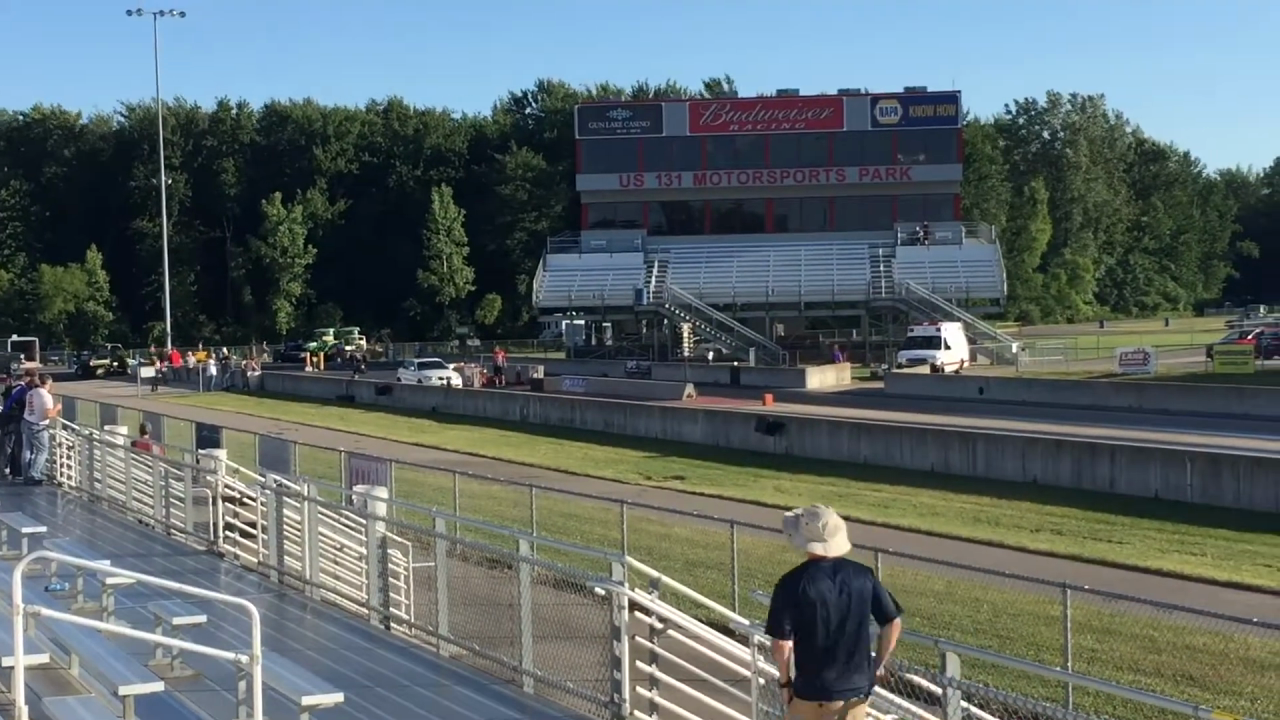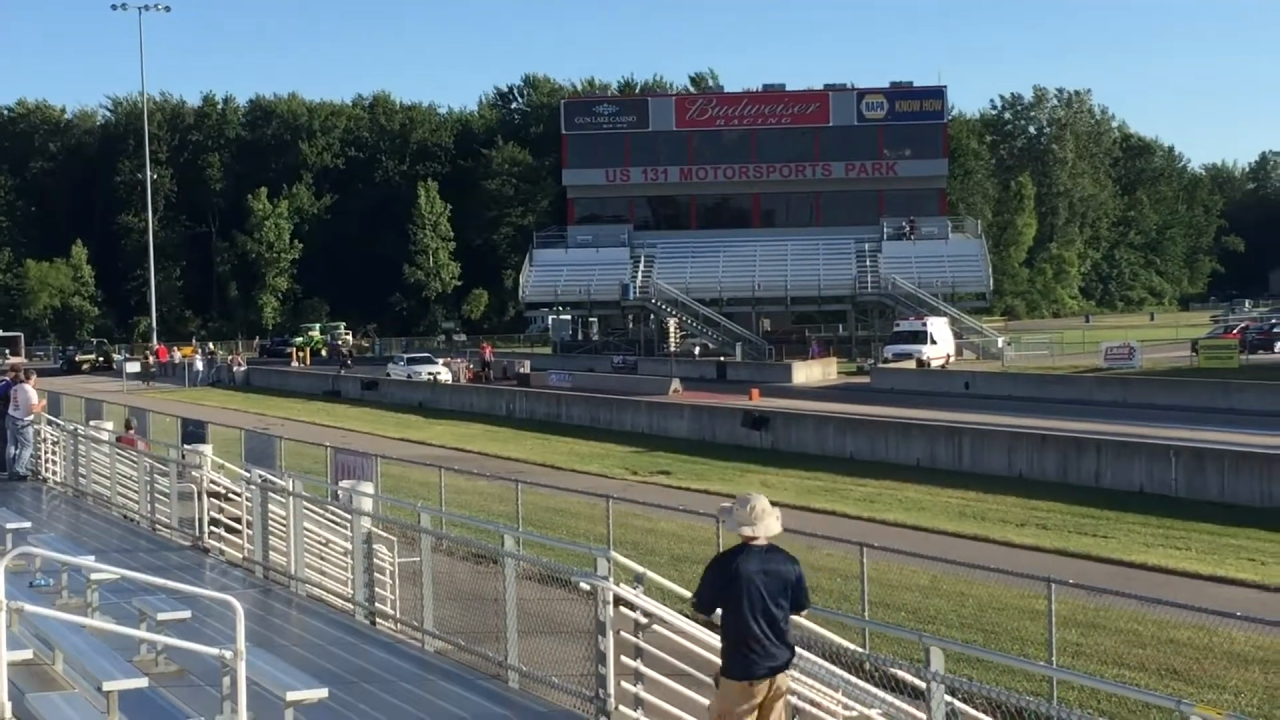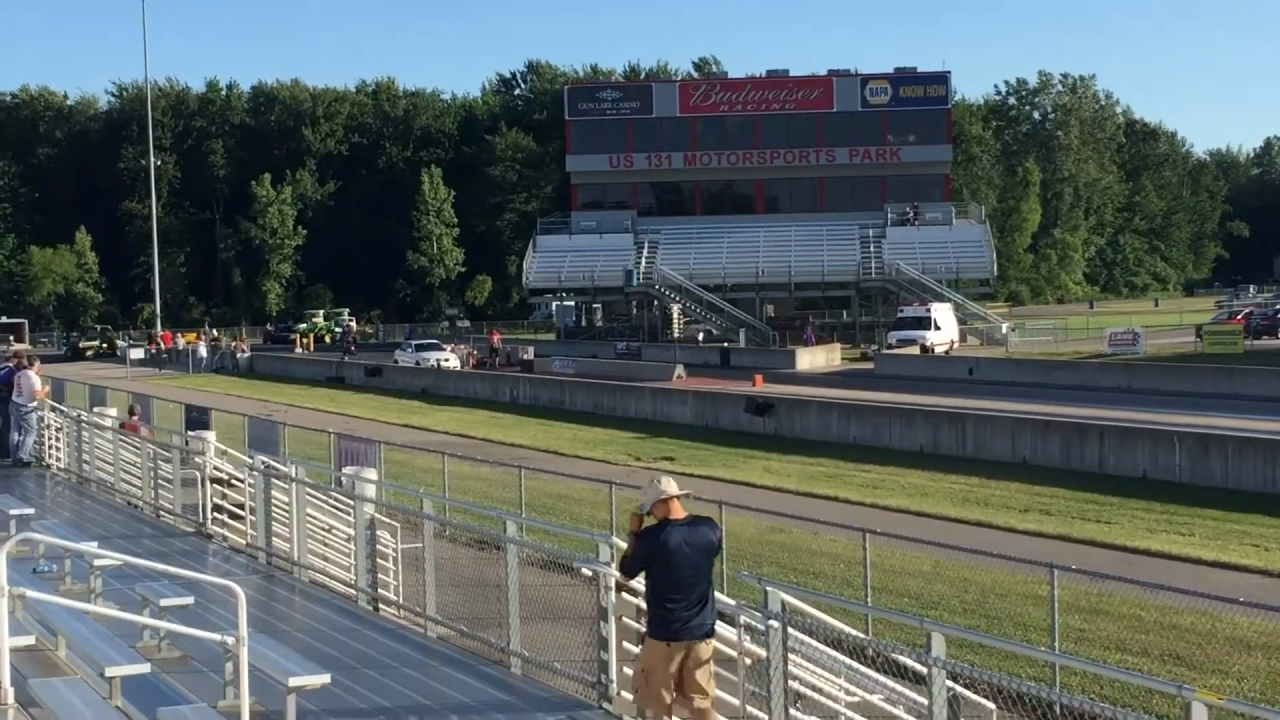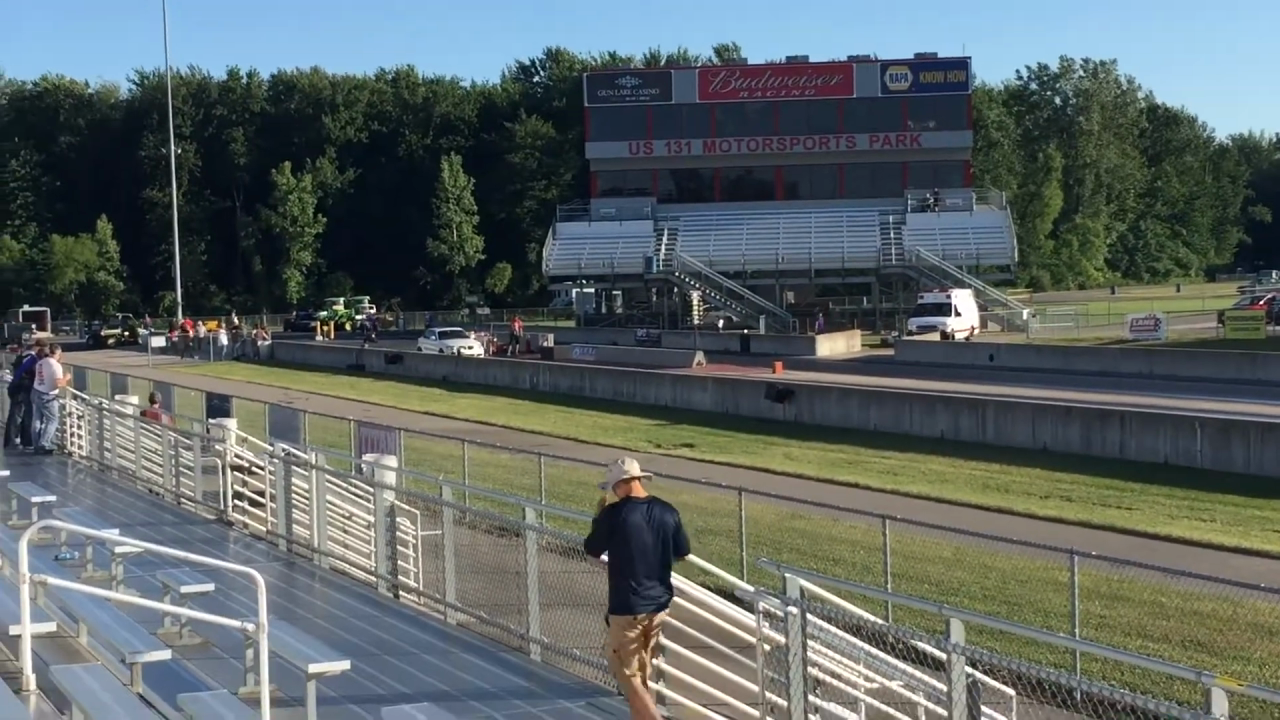
dt=0.5s
person 1, frame 1
left shoulder: (793, 583)
right shoulder: (863, 576)
left elbow: (782, 642)
right elbow: (893, 623)
left wrist: (785, 683)
right wrist: (879, 665)
left hip: (814, 693)
right hip: (857, 688)
person 1, frame 2
left shoulder: (727, 563)
right shoulder: (788, 563)
left elbow: (702, 609)
right elbow: (800, 608)
left hip: (741, 671)
right hip: (779, 667)
person 1, frame 3
left shoulder: (652, 537)
right shoulder: (710, 529)
left elbow: (627, 572)
left wrist: (633, 534)
left hip: (665, 636)
right hip: (702, 633)
person 1, frame 4
left shoulder: (614, 513)
right shoulder: (667, 512)
left elbow: (592, 550)
right elbow: (682, 554)
left wrist: (599, 517)
left hip: (626, 609)
right hip: (658, 604)
left knee: (629, 680)
right knee: (639, 673)
